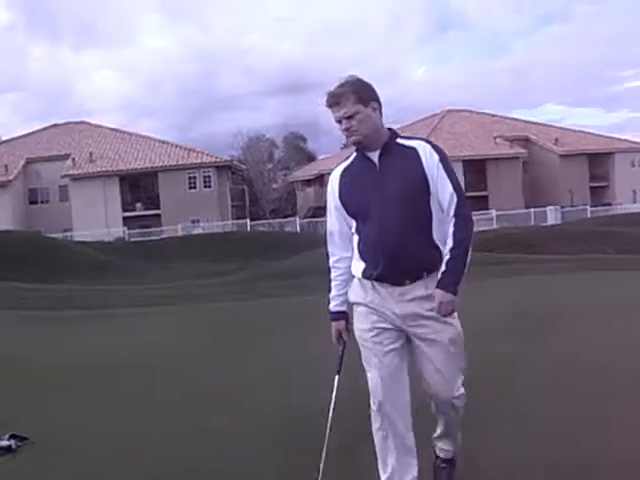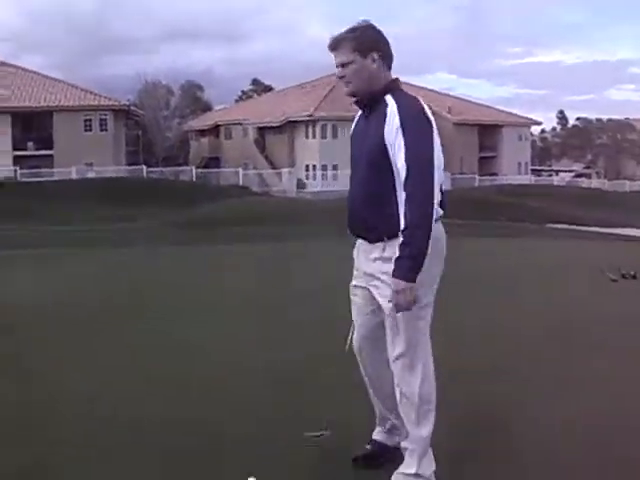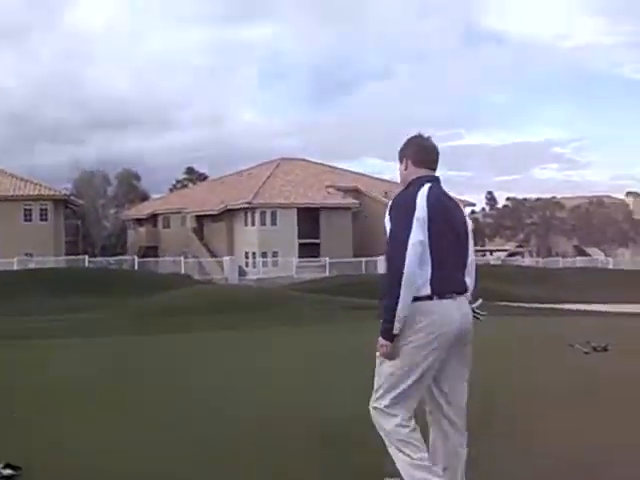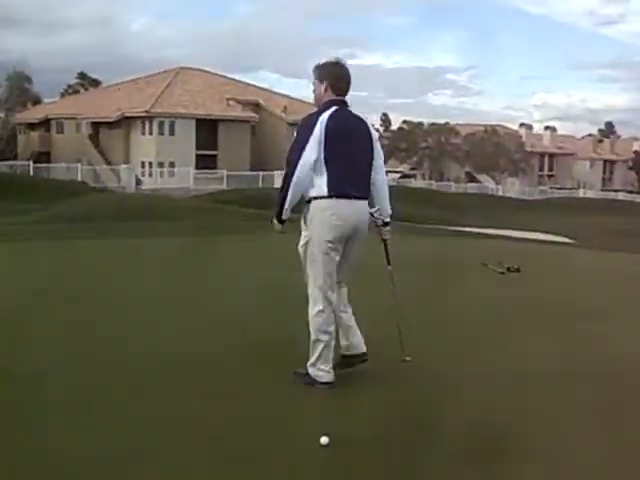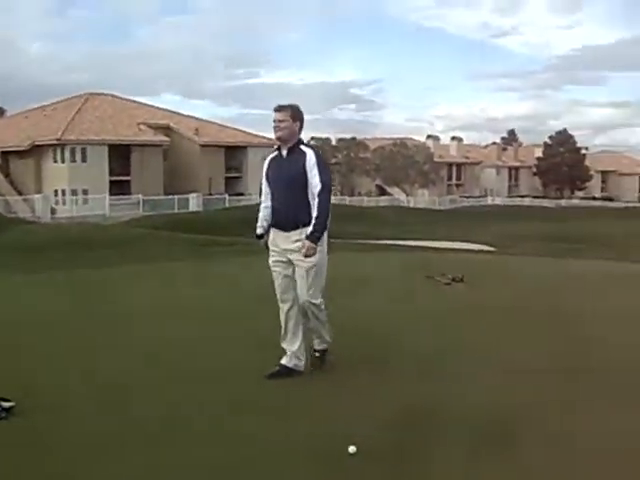
dt=0.7s
person 1, frame 1
left shoulder: (424, 154)
right shoulder: (341, 178)
left elbow: (459, 218)
right elbow: (340, 247)
left wrist: (450, 282)
right wrist: (338, 307)
left hip: (428, 291)
right hip: (372, 298)
left knee: (445, 388)
right knee: (385, 400)
left ankle: (446, 447)
person 1, frame 2
left shoulder: (406, 112)
right shoulder: (365, 116)
left elbow: (421, 192)
left wrist: (409, 269)
left hip: (406, 253)
right hip: (371, 250)
left knee: (408, 357)
right knee: (367, 345)
right ankle: (390, 433)
person 1, frame 3
left shoulder: (407, 199)
right shoulder: (454, 206)
left elbow: (402, 264)
left wrist: (388, 328)
left hip: (423, 314)
right hip: (459, 312)
left knee: (387, 406)
right knee: (449, 409)
person 1, frame 4
left shoulder: (315, 122)
right shoulder: (364, 126)
left elbow: (297, 172)
right elbow: (378, 174)
left wrist: (281, 213)
right wrist: (384, 217)
left hip: (325, 211)
right hip: (358, 211)
left knee: (320, 292)
right knee: (333, 286)
left ankle: (321, 370)
right ankle: (354, 346)
person 1, frame 5
left shoulder: (311, 157)
right shoulder: (270, 161)
left elbow: (322, 199)
left wrist: (314, 237)
right wrist: (261, 231)
left hip: (307, 238)
right hip: (278, 238)
left knee: (307, 297)
right knee: (286, 300)
left ankle: (321, 343)
right ankle: (293, 360)
